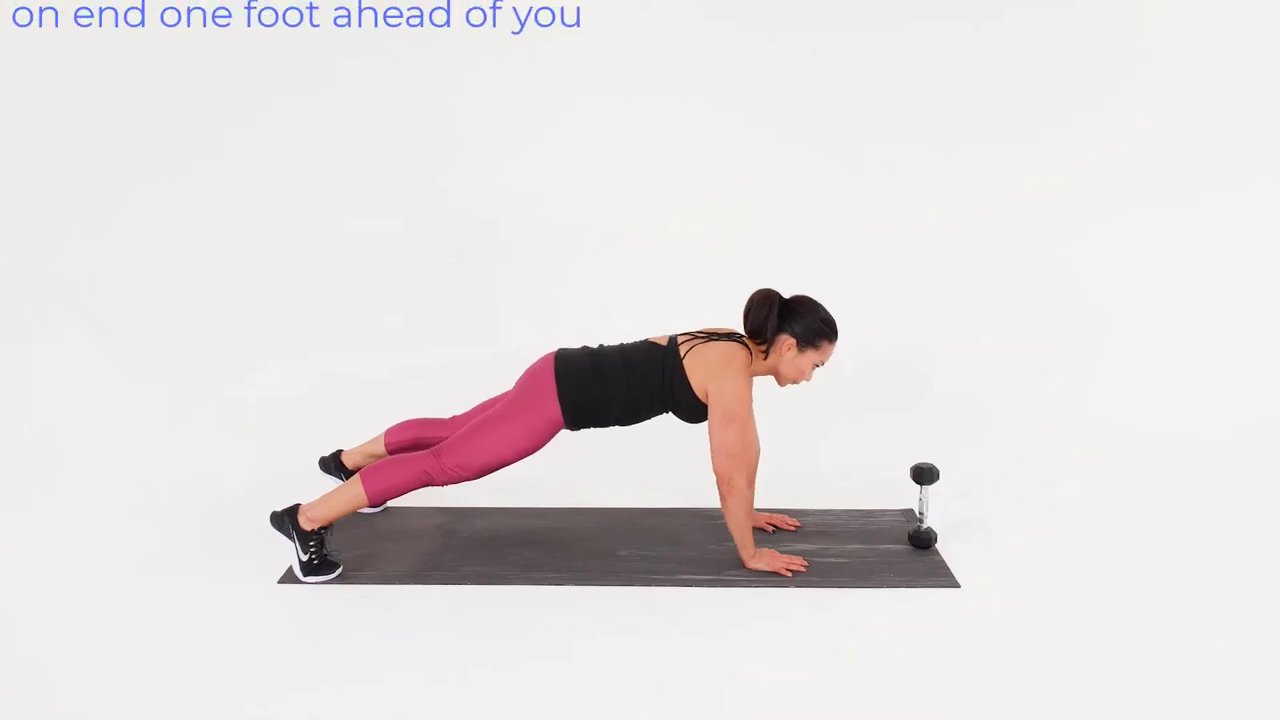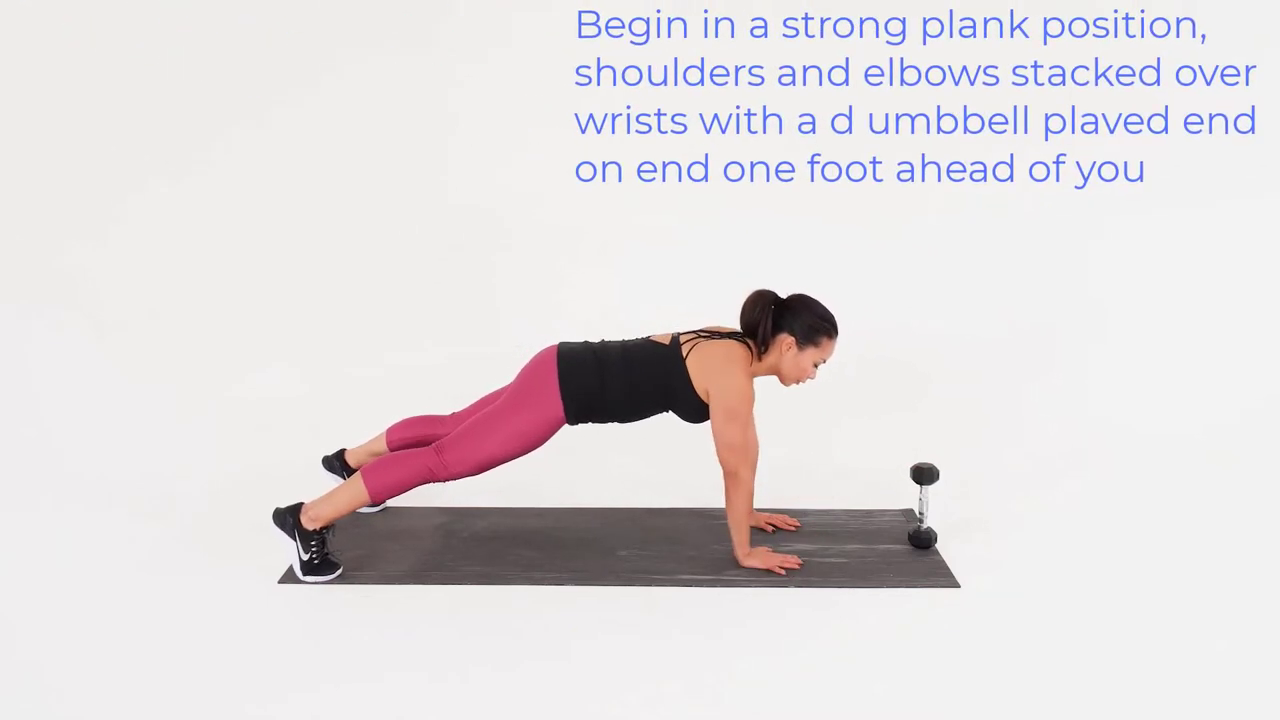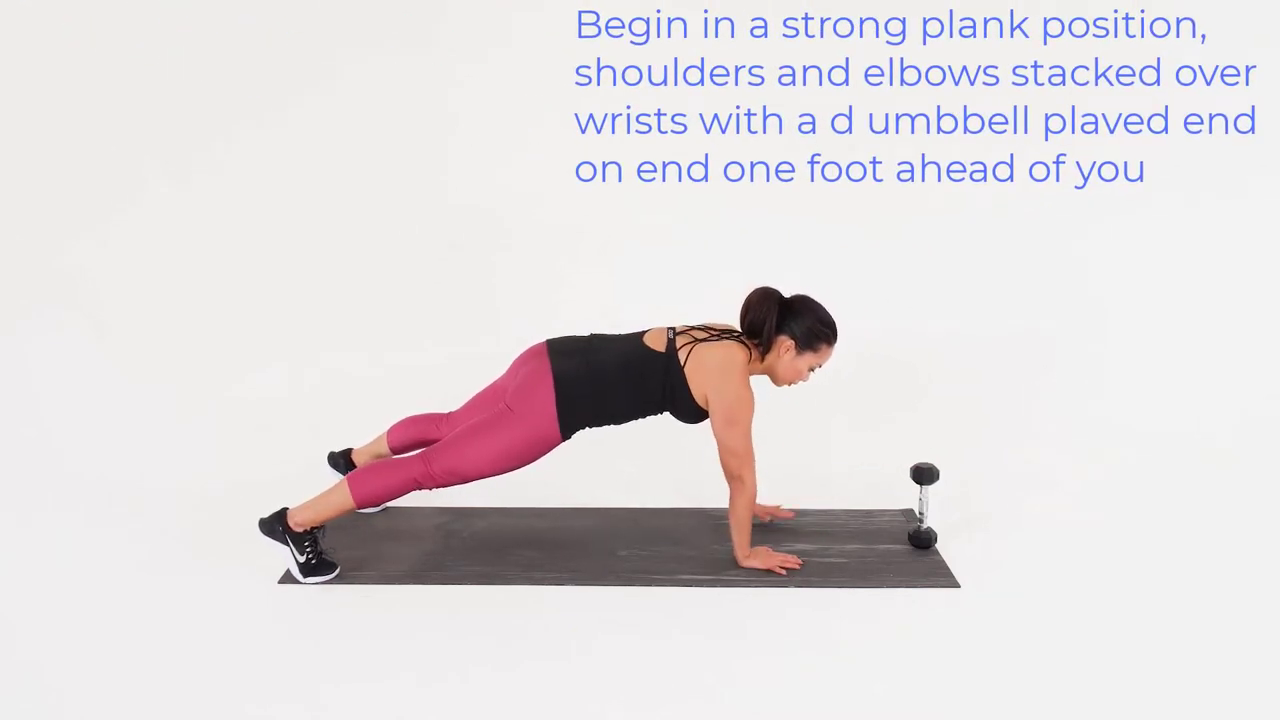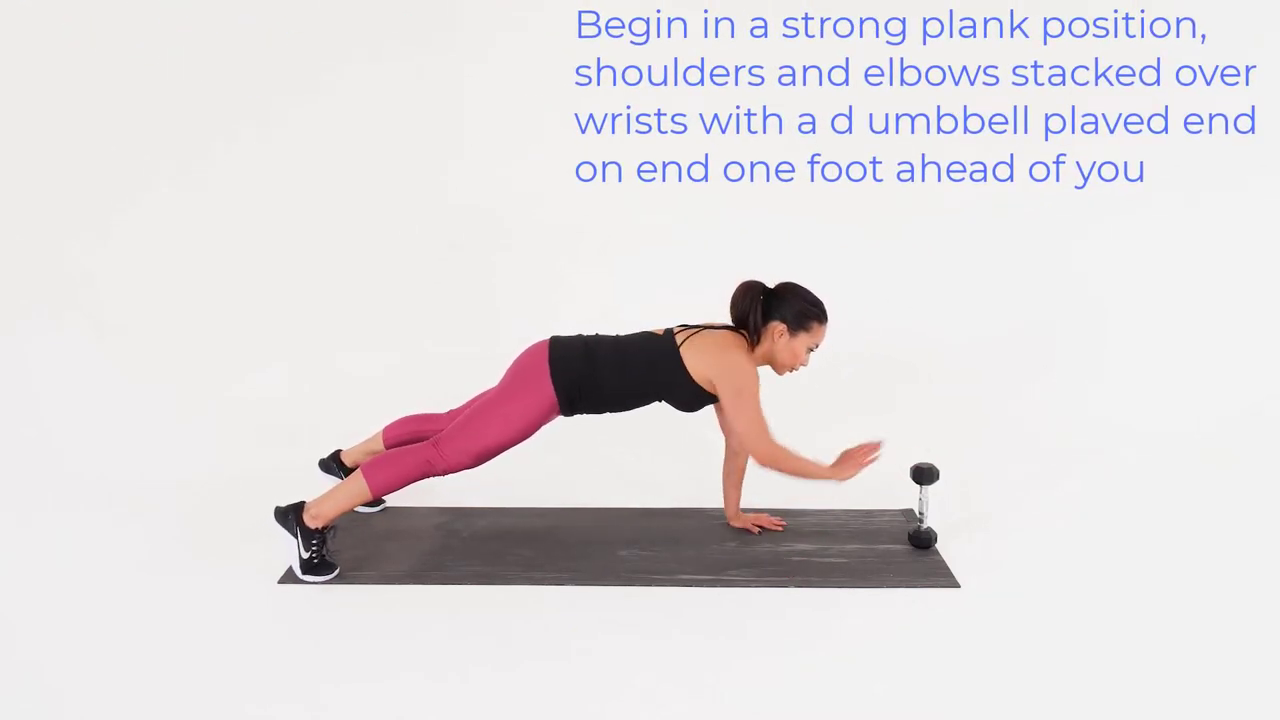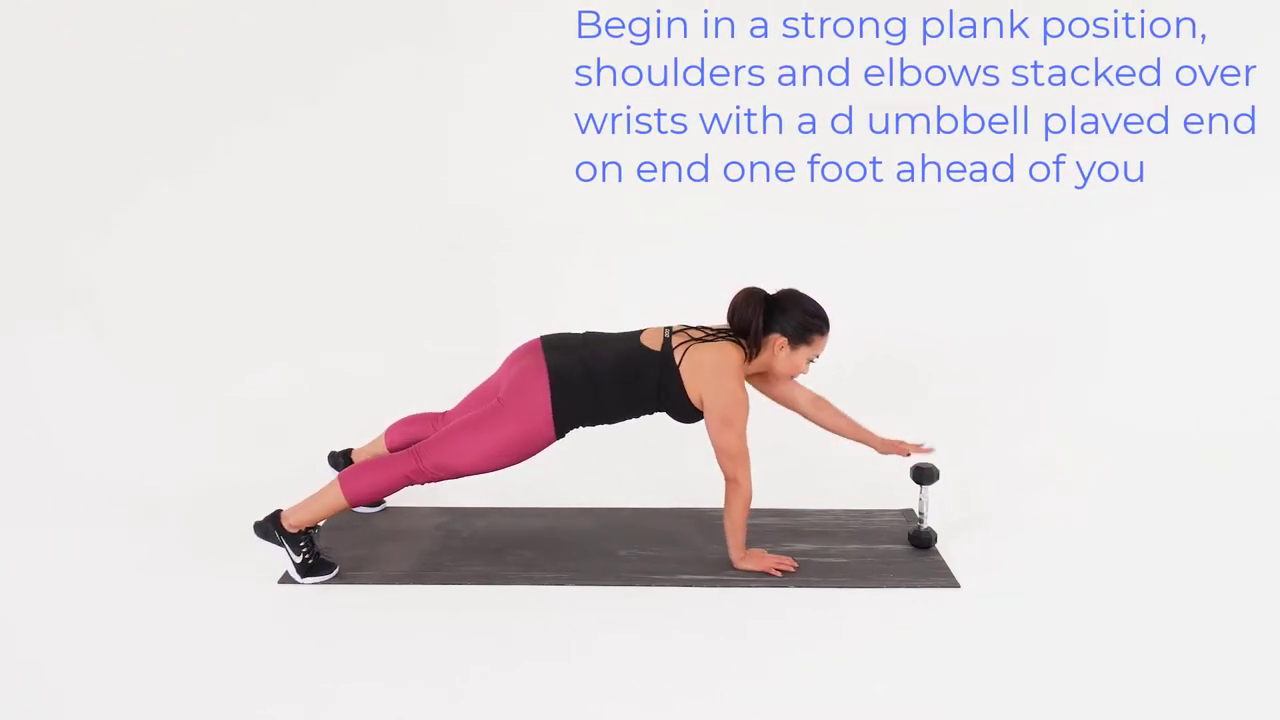
dt=1s
person 1, frame 1
left shoulder: (734, 348)
right shoulder: (732, 374)
left elbow: (746, 445)
right elbow: (730, 475)
left wrist: (750, 512)
right wrist: (750, 554)
left hip: (558, 378)
right hip: (559, 396)
left knee: (453, 430)
right knee: (445, 462)
left ankle: (348, 461)
right ankle: (306, 519)
person 1, frame 2
left shoulder: (737, 351)
right shoulder: (734, 374)
left elbow: (746, 445)
right elbow: (737, 470)
left wrist: (749, 512)
right wrist: (744, 551)
left hip: (560, 371)
right hip: (559, 389)
left knee: (454, 427)
right knee: (445, 459)
left ankle: (350, 459)
right ankle: (307, 519)
person 1, frame 3
left shoulder: (726, 342)
right shoulder: (732, 378)
left elbow: (731, 434)
right elbow: (742, 474)
left wrist: (753, 504)
right wrist: (745, 552)
left hip: (547, 364)
right hip: (552, 405)
left knee: (452, 427)
right knee: (437, 466)
left ankle: (355, 459)
right ankle: (295, 523)
person 1, frame 4
left shoulder: (728, 350)
right shoulder: (733, 358)
left elbow: (735, 441)
right elbow: (758, 446)
left wrist: (733, 511)
right wrist: (832, 471)
left hip: (556, 372)
right hip: (550, 379)
left knee: (444, 427)
right knee: (442, 452)
left ankle: (346, 459)
right ankle: (310, 518)
person 1, frame 5
left shoulder: (735, 347)
right shoulder: (726, 379)
left elbow: (805, 402)
right elbow: (738, 479)
left wrist: (880, 443)
right wrist: (739, 553)
left hip: (544, 361)
right hip: (548, 403)
left knee: (445, 426)
right knee: (428, 461)
left ankle: (356, 458)
right ankle: (290, 523)
